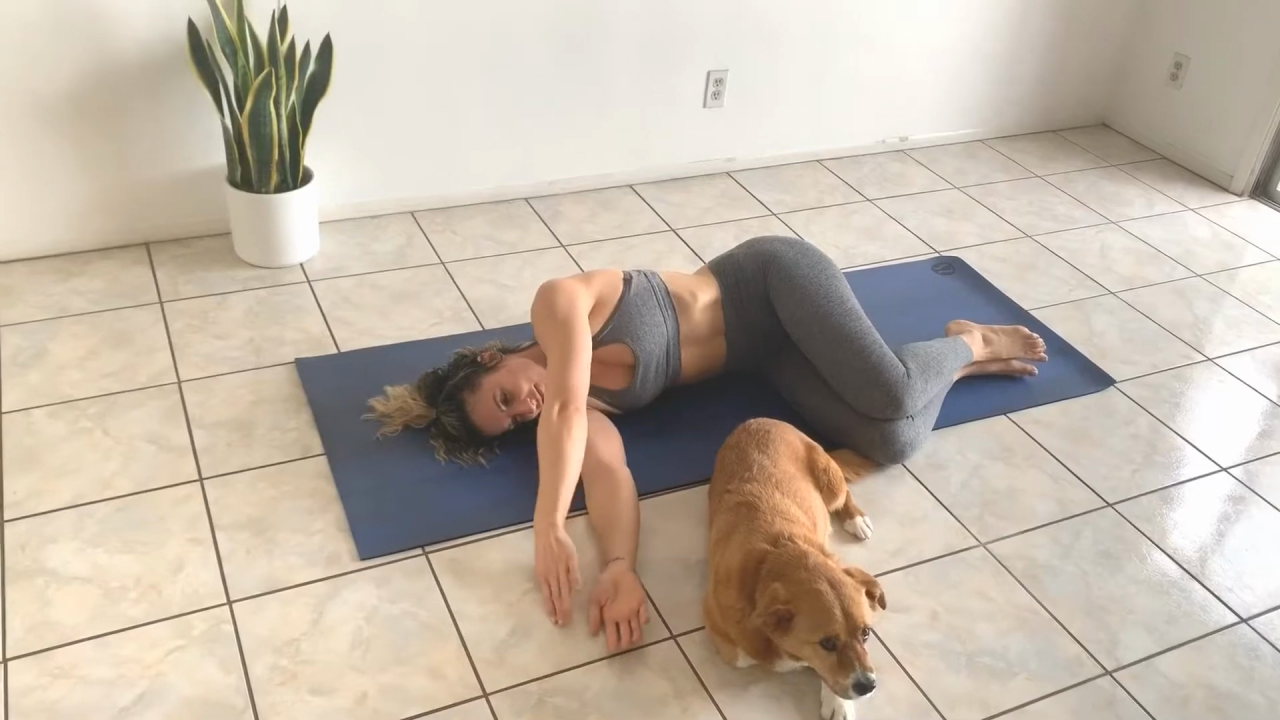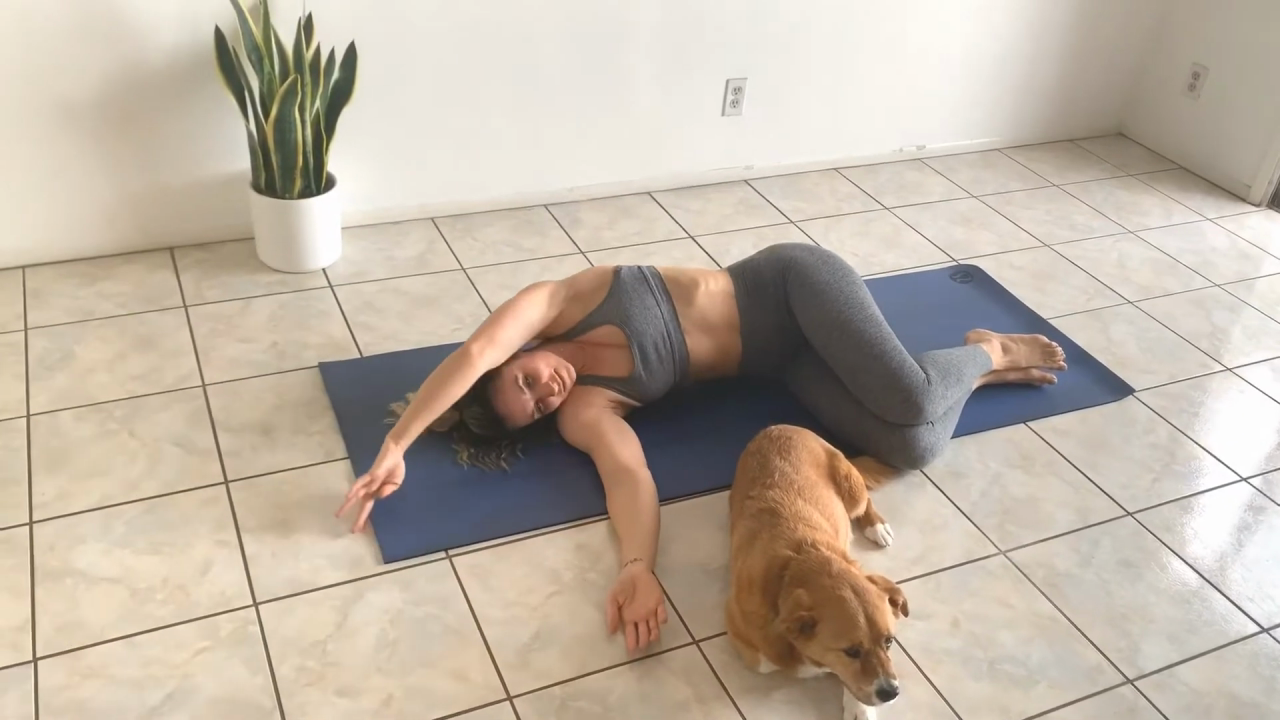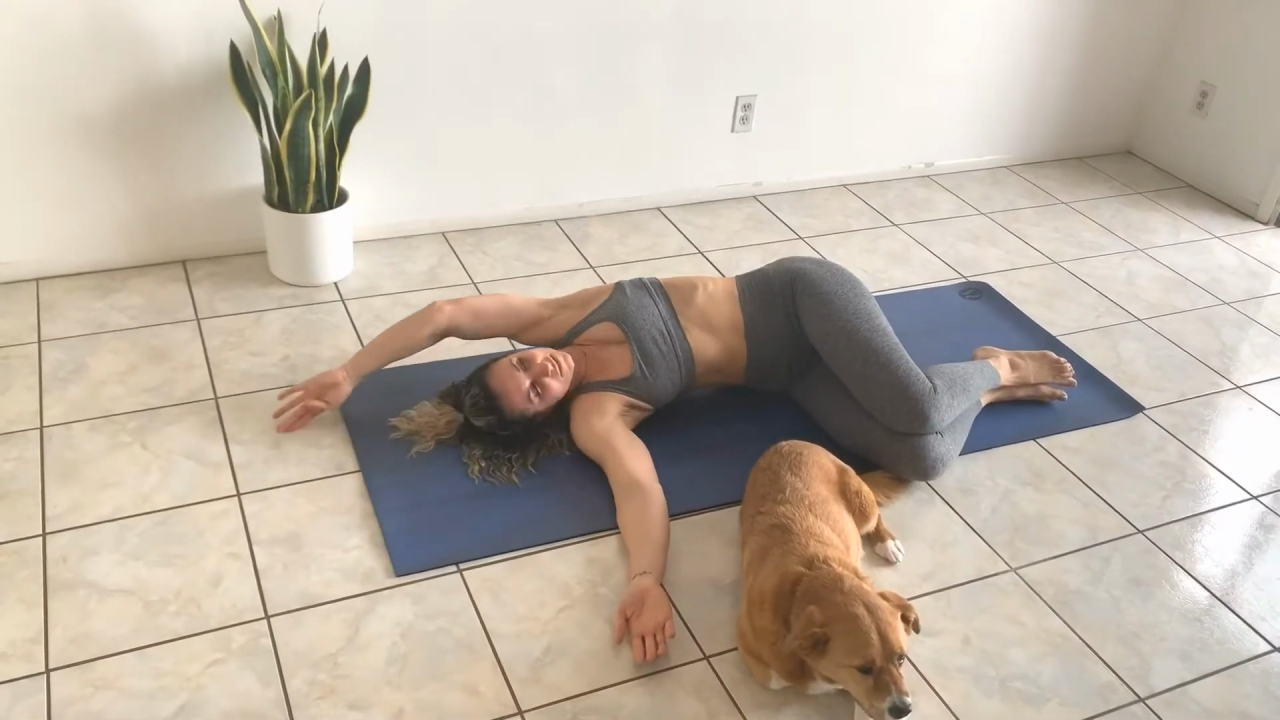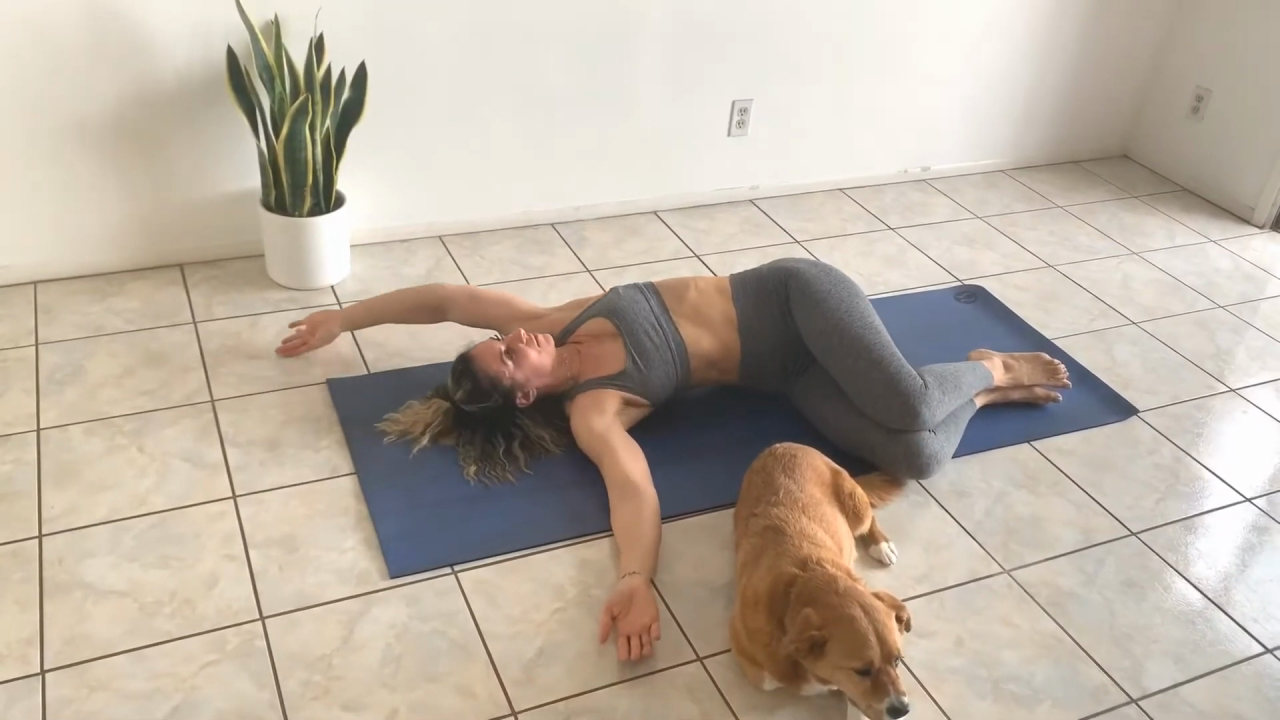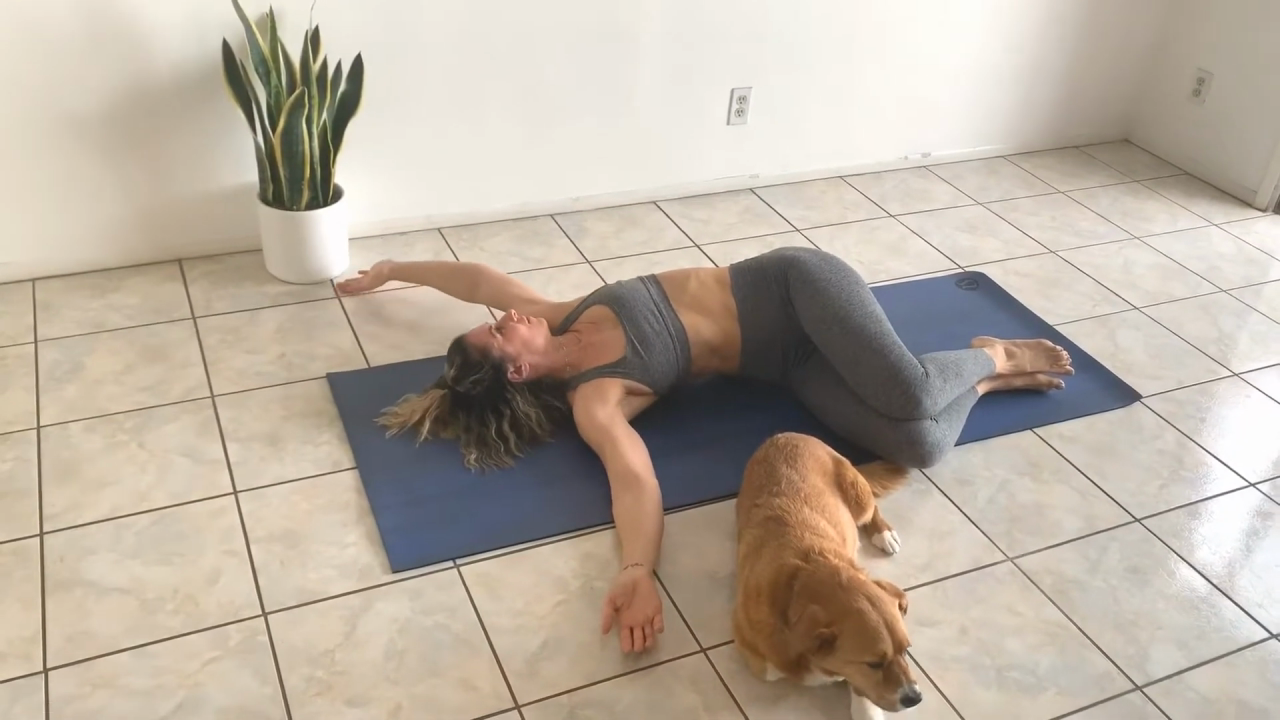
dt=1s
person 1, frame 1
left shoulder: (557, 303)
right shoulder: (570, 415)
left elbow: (566, 407)
right elbow: (610, 470)
left wrist: (550, 529)
right wrist: (618, 565)
left hip: (773, 276)
right hip: (761, 352)
left knee: (890, 399)
right knee: (888, 441)
left ankle: (968, 342)
right ankle: (960, 361)
person 1, frame 2
left shoulder: (552, 306)
right shoulder: (582, 411)
left elbow: (473, 354)
right elbow: (628, 474)
left wrist: (396, 441)
right wrist: (636, 567)
left hip: (790, 280)
right hip: (776, 357)
left knee: (910, 404)
right knee: (910, 445)
left ankle: (987, 351)
right ankle: (983, 366)
person 1, frame 3
left shoulder: (549, 318)
right shoulder: (594, 417)
right elbow: (639, 486)
left hip: (797, 292)
right hip: (783, 372)
left knee: (915, 414)
right knee: (919, 456)
left ankle: (993, 368)
right ankle: (987, 383)
person 1, frame 4
right shoulder: (590, 414)
left elbow: (444, 298)
right elbow: (633, 487)
left hip: (791, 292)
right hip: (778, 370)
left knee: (906, 409)
right knee: (913, 454)
left ankle: (986, 371)
right ankle: (979, 387)
person 1, frame 5
right shoulder: (592, 402)
left elbow: (474, 276)
right elbow: (635, 476)
right wrist: (637, 571)
left hip: (791, 280)
right hip: (781, 358)
right knee: (917, 441)
left ankle: (991, 357)
right ankle: (986, 374)
